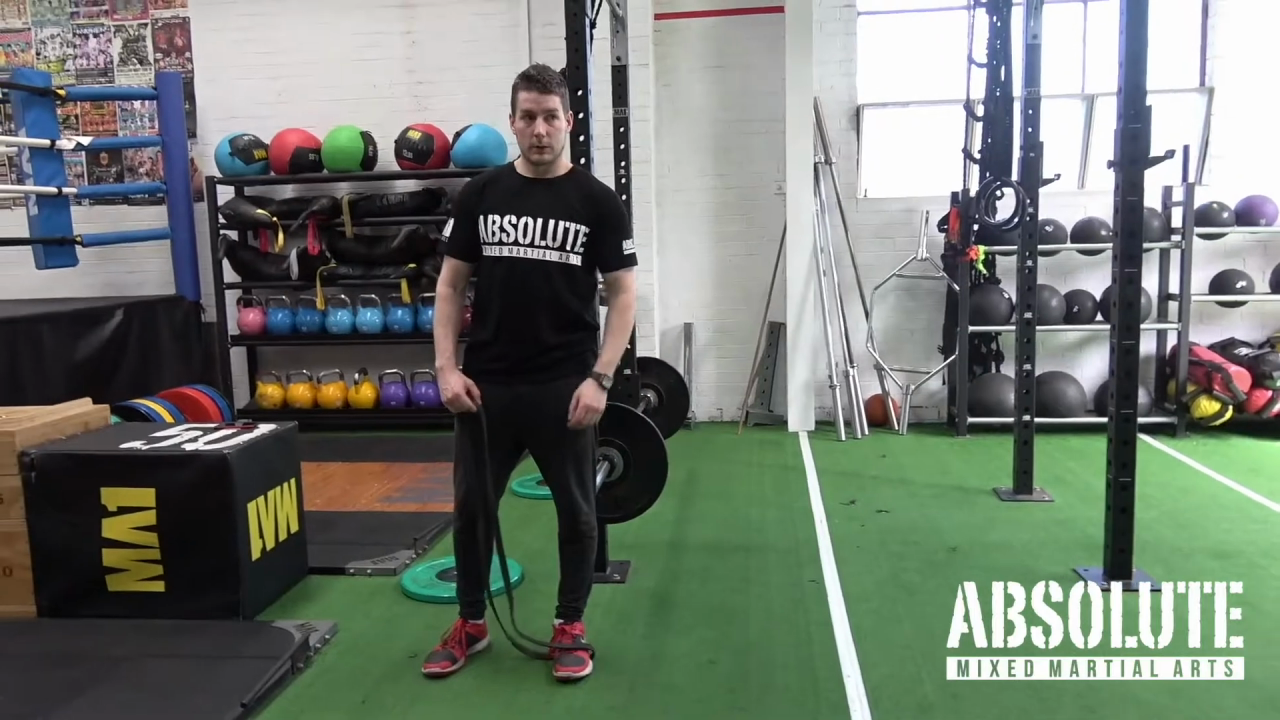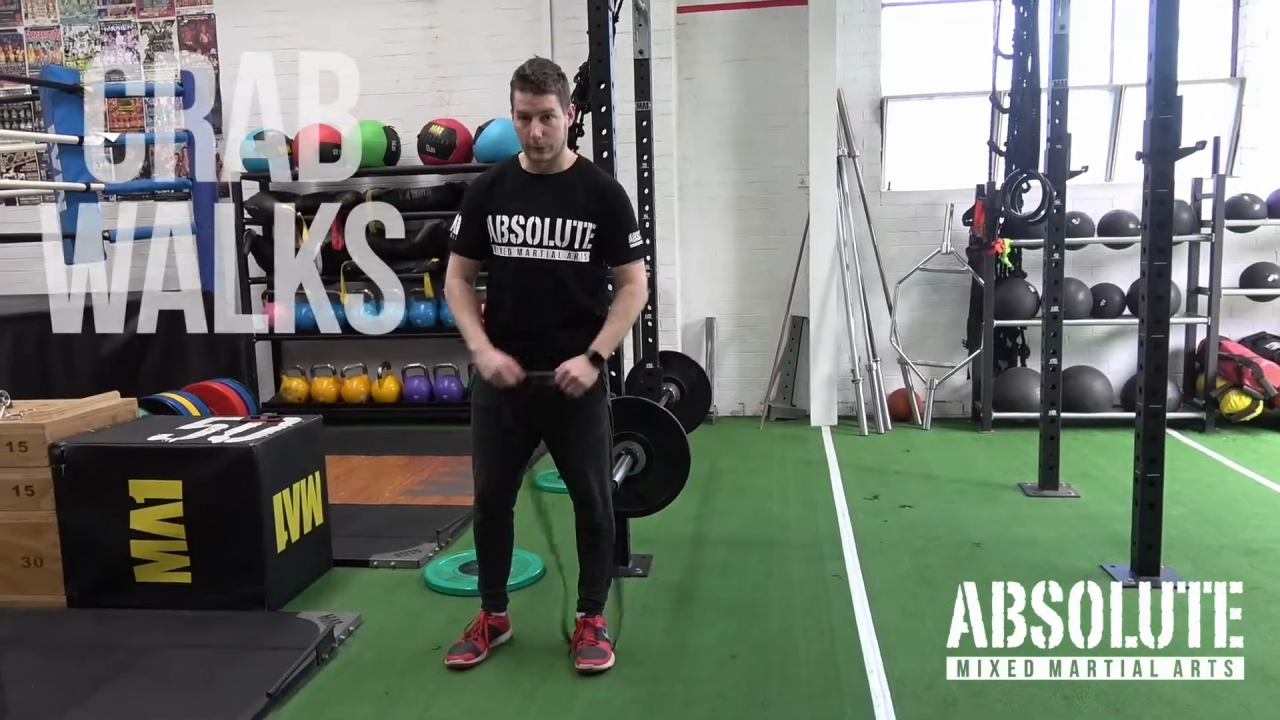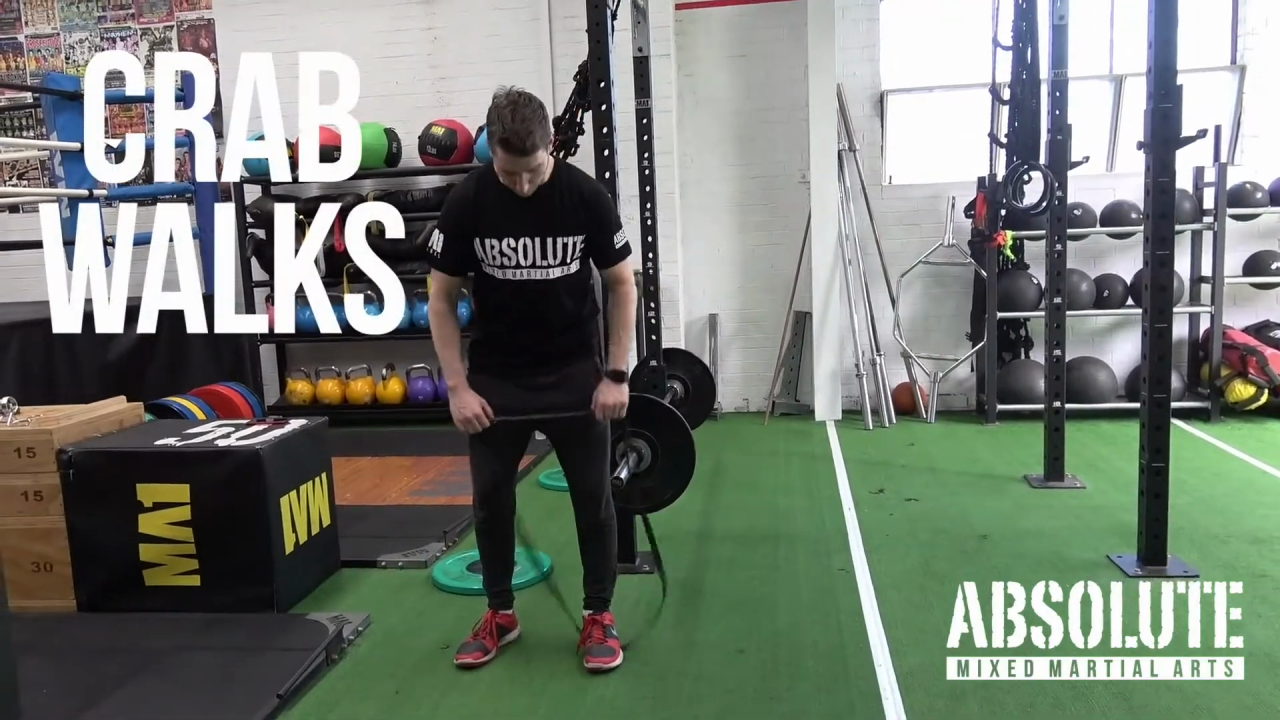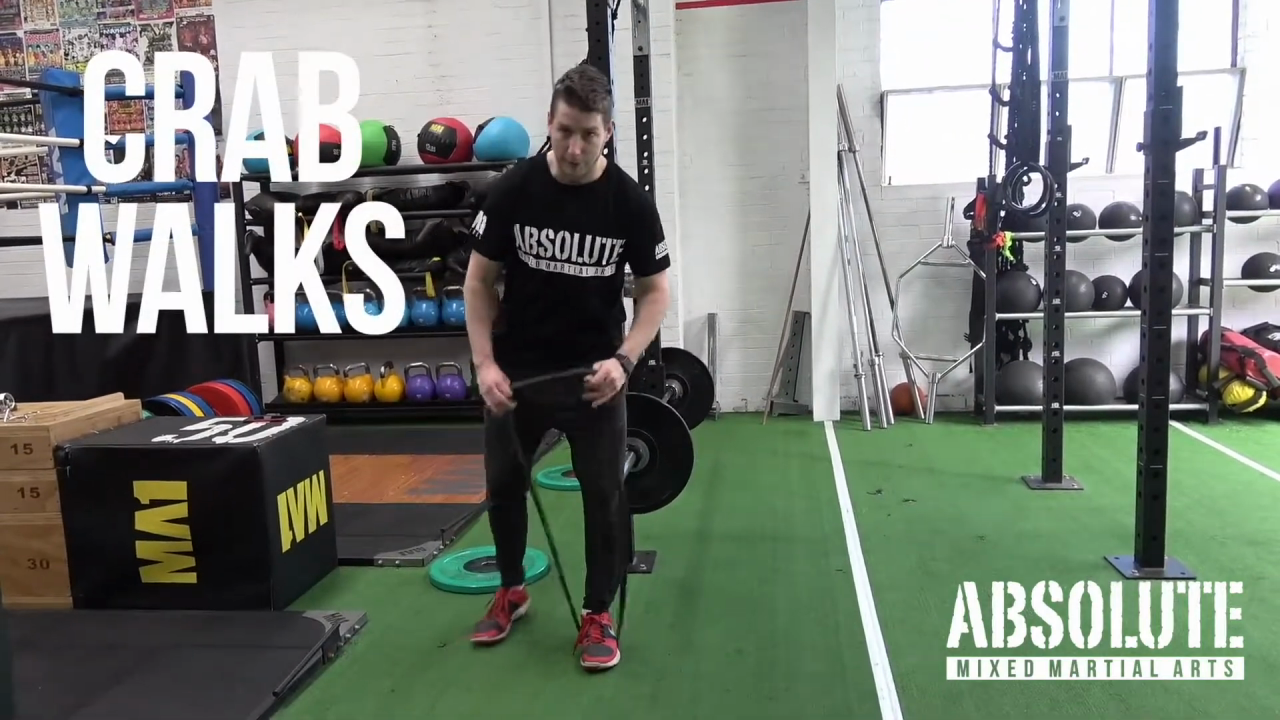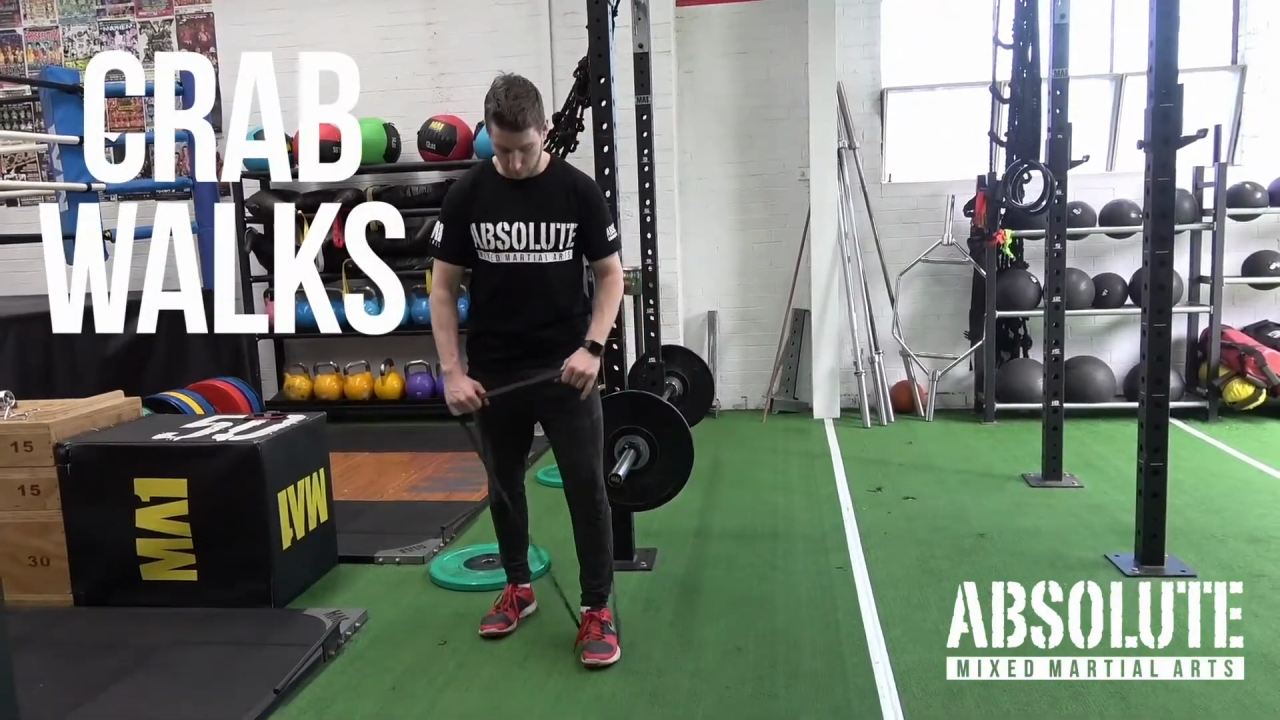
dt=1s
person 1, frame 1
left shoulder: (597, 201)
right shoulder: (480, 194)
left elbow: (623, 292)
right elbow: (450, 285)
left wrist: (599, 378)
right wrist: (446, 366)
left hip: (563, 387)
right hip: (486, 384)
left knee: (576, 509)
right knee: (472, 506)
left ankle: (570, 624)
right ankle: (471, 624)
person 1, frame 2
left shoulder: (601, 192)
right shoulder: (487, 190)
left elbow: (633, 285)
right elbow: (457, 277)
left wrist: (594, 357)
right wrist: (482, 349)
left hip: (576, 380)
right hip: (501, 379)
left knee: (592, 502)
right knee: (492, 499)
left ankle: (591, 618)
right ankle: (493, 616)
person 1, frame 3
left shoulder: (587, 196)
right shoulder: (467, 203)
left elbow: (622, 284)
right elbow: (442, 297)
left wrist: (615, 374)
right wrist: (457, 386)
left hip: (574, 374)
right hip: (495, 379)
left knee: (592, 498)
right knee: (491, 498)
left ankle: (599, 616)
right ankle: (500, 614)
person 1, frame 4
left shoulder: (630, 201)
right shoulder: (513, 189)
left elbow: (655, 290)
right elbow: (480, 280)
left wrist: (623, 359)
right wrist: (485, 363)
left hip: (594, 372)
right hip: (518, 369)
left knee: (604, 495)
right knee: (504, 484)
left ankle: (597, 615)
right ankle: (511, 591)
person 1, frame 5
left shoulder: (578, 190)
right shoulder: (467, 194)
left elbow: (609, 274)
right elbow: (443, 287)
left wrist: (592, 347)
right wrist: (452, 371)
left hip: (565, 367)
right hip: (494, 372)
left knee: (586, 486)
right knee: (503, 482)
left ankle: (596, 610)
right ankle: (518, 586)
